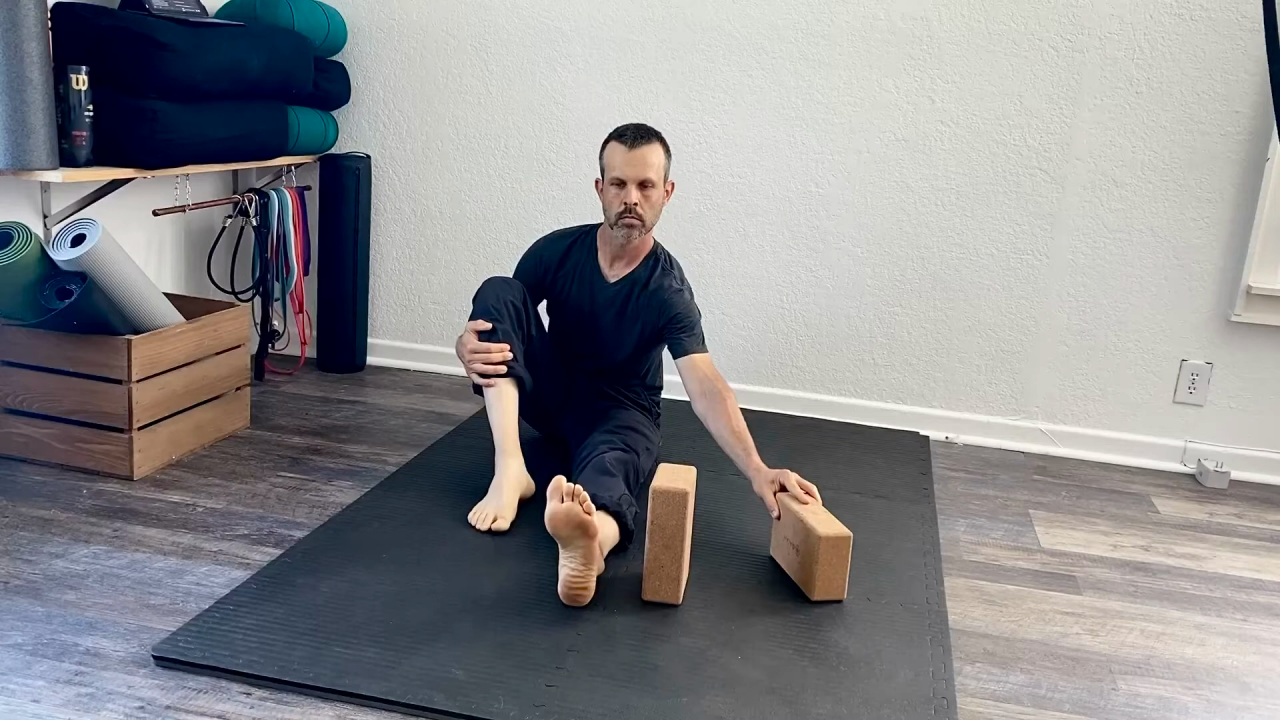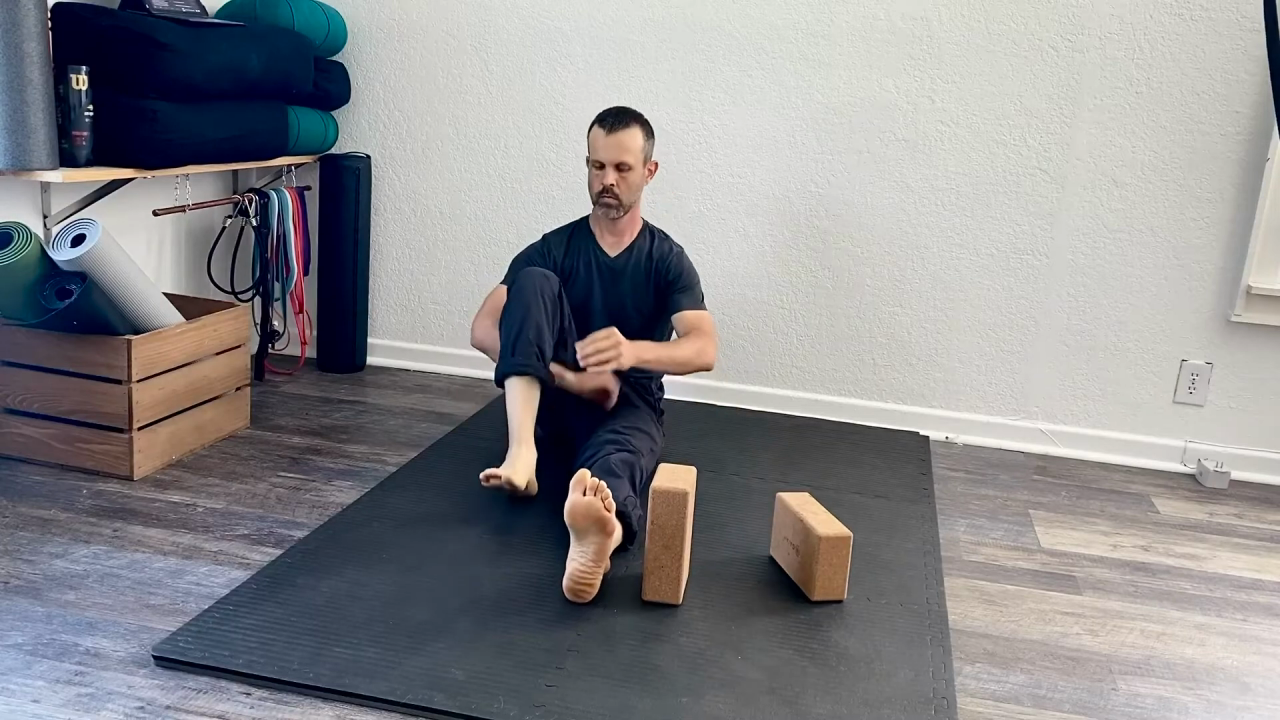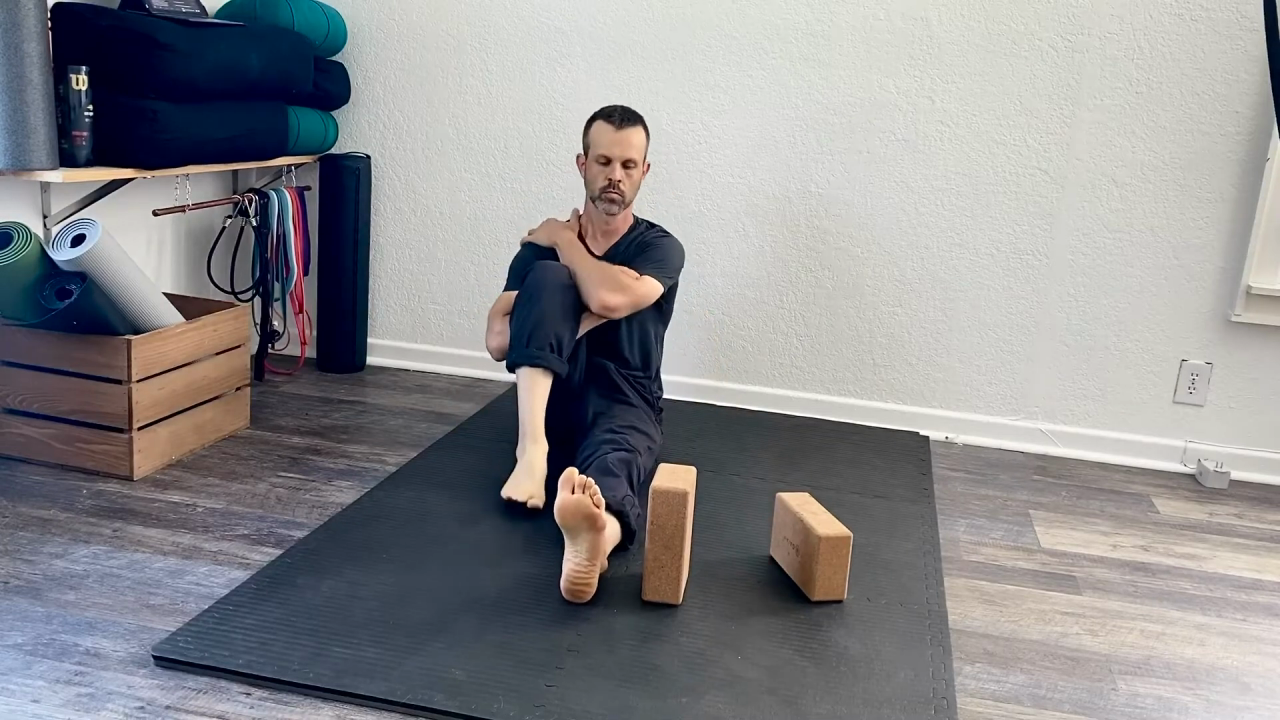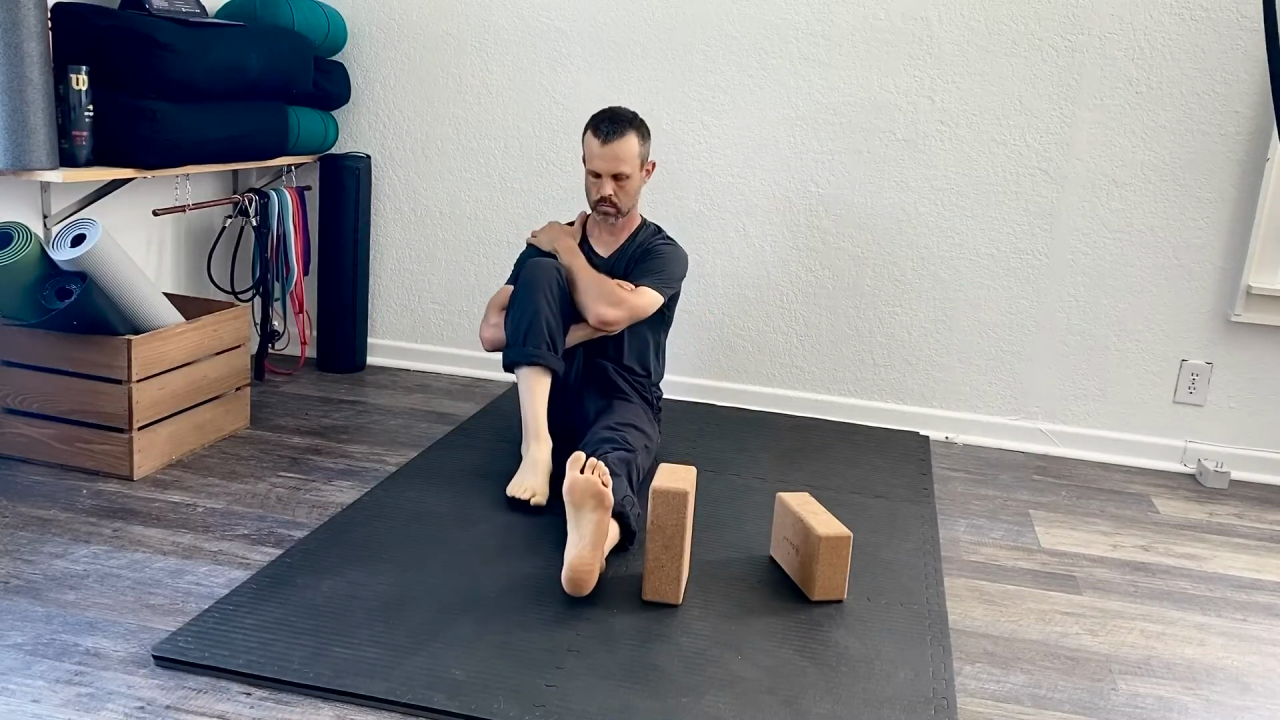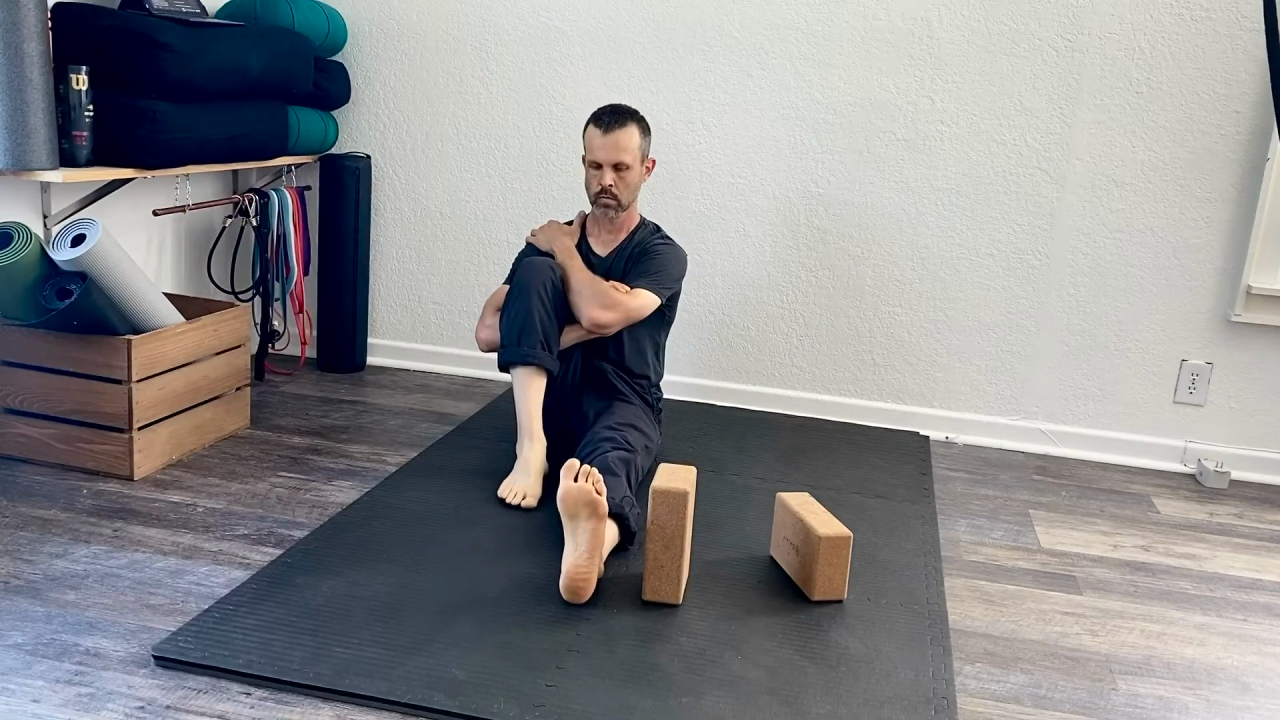
dt=1s
person 1, frame 1
left shoulder: (668, 289)
right shoulder: (556, 251)
left elbow: (706, 386)
right elbow: (498, 315)
left wrist: (756, 469)
right wrist: (470, 346)
left hip: (621, 408)
right hip: (551, 393)
left knee: (609, 465)
right knee: (497, 291)
left ankle: (589, 544)
right ankle: (509, 470)
person 1, frame 2
left shoulder: (667, 259)
right shoulder: (553, 248)
left elbow: (705, 350)
right elbow: (483, 329)
left wrist: (632, 351)
right wrist: (559, 373)
left hip: (627, 406)
right hip: (555, 402)
left knee: (613, 468)
right knee: (535, 282)
left ankle: (596, 543)
right ankle: (522, 451)
person 1, frame 3
left shoulder: (660, 247)
right shoulder: (540, 249)
left elbow: (610, 299)
right elbow: (497, 341)
left wrist: (564, 238)
right wrist: (590, 316)
left hip: (624, 406)
right hip: (555, 402)
left knee: (610, 467)
right knee: (548, 278)
left ankle: (593, 542)
right ankle: (532, 448)
person 1, frame 4
left shoulder: (663, 255)
right shoulder: (548, 245)
left elbow: (607, 312)
right elbow: (491, 332)
left wrist: (566, 247)
right wrist: (587, 329)
left hip: (623, 405)
right hip: (553, 400)
left knee: (611, 461)
right knee: (540, 273)
left ankle: (591, 543)
right ankle: (537, 446)
person 1, frame 5
left shoulder: (662, 254)
right shoulder: (547, 244)
left elbow: (601, 314)
right elbow: (487, 332)
left wrist: (563, 248)
right wrist: (578, 330)
left hip: (622, 405)
right hip: (551, 400)
left knee: (608, 463)
right knee: (536, 273)
left ankle: (591, 544)
right ankle: (531, 446)
